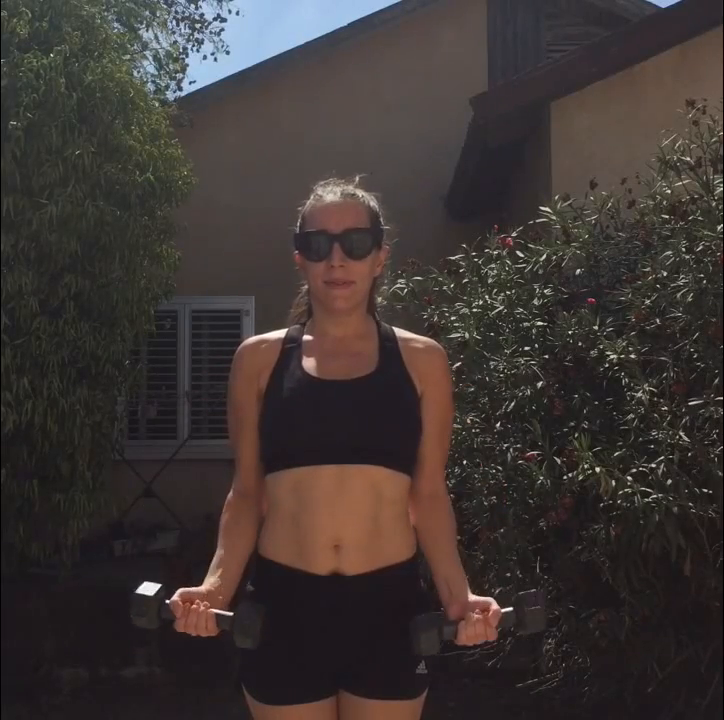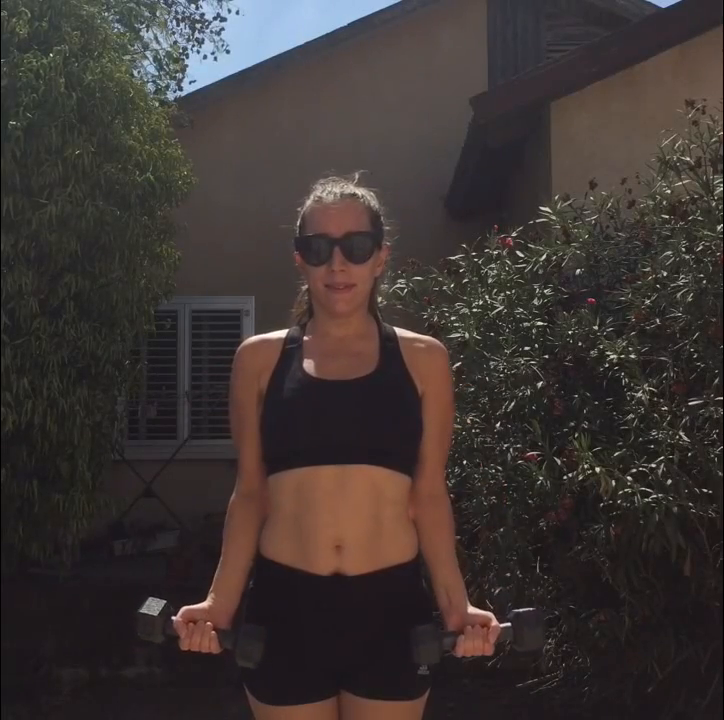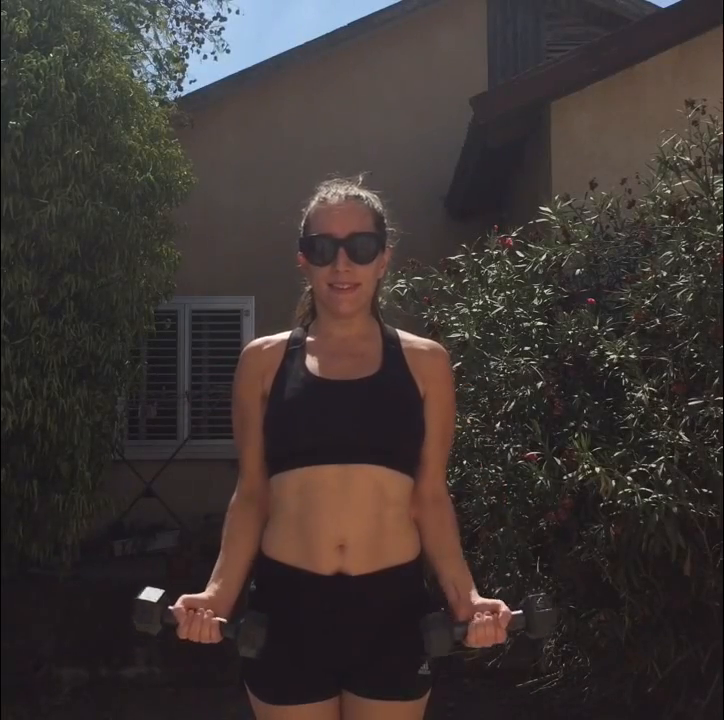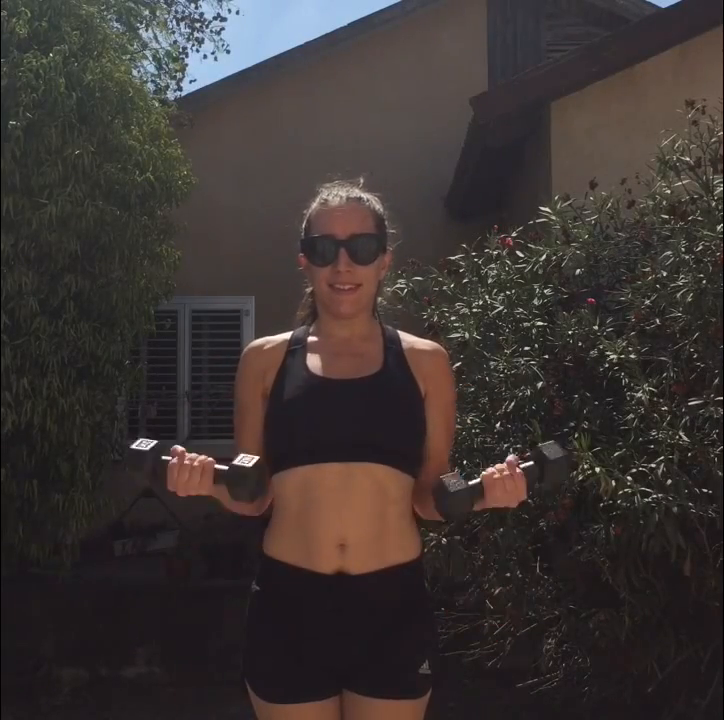
dt=0.3s
person 1, frame 1
left shoulder: (421, 359)
right shoulder: (260, 358)
left elbow: (429, 493)
right elbow: (247, 490)
left wrist: (457, 593)
right wrist: (217, 585)
left hip: (388, 604)
right hip: (285, 603)
person 1, frame 2
left shoulder: (422, 359)
right shoulder: (260, 358)
left elbow: (429, 494)
right elbow: (250, 491)
left wrist: (455, 602)
right wrist: (221, 599)
left hip: (391, 604)
right hip: (286, 603)
person 1, frame 3
left shoulder: (424, 362)
right shoulder: (264, 360)
left elbow: (430, 495)
right elbow: (252, 492)
left wrist: (464, 596)
right wrist: (219, 592)
left hip: (392, 605)
right hip: (288, 603)
person 1, frame 4
left shoulder: (424, 361)
right shoulder: (266, 359)
left elbow: (432, 492)
left wrist: (480, 492)
right wrist: (211, 482)
left hip: (393, 605)
right hip: (289, 603)
